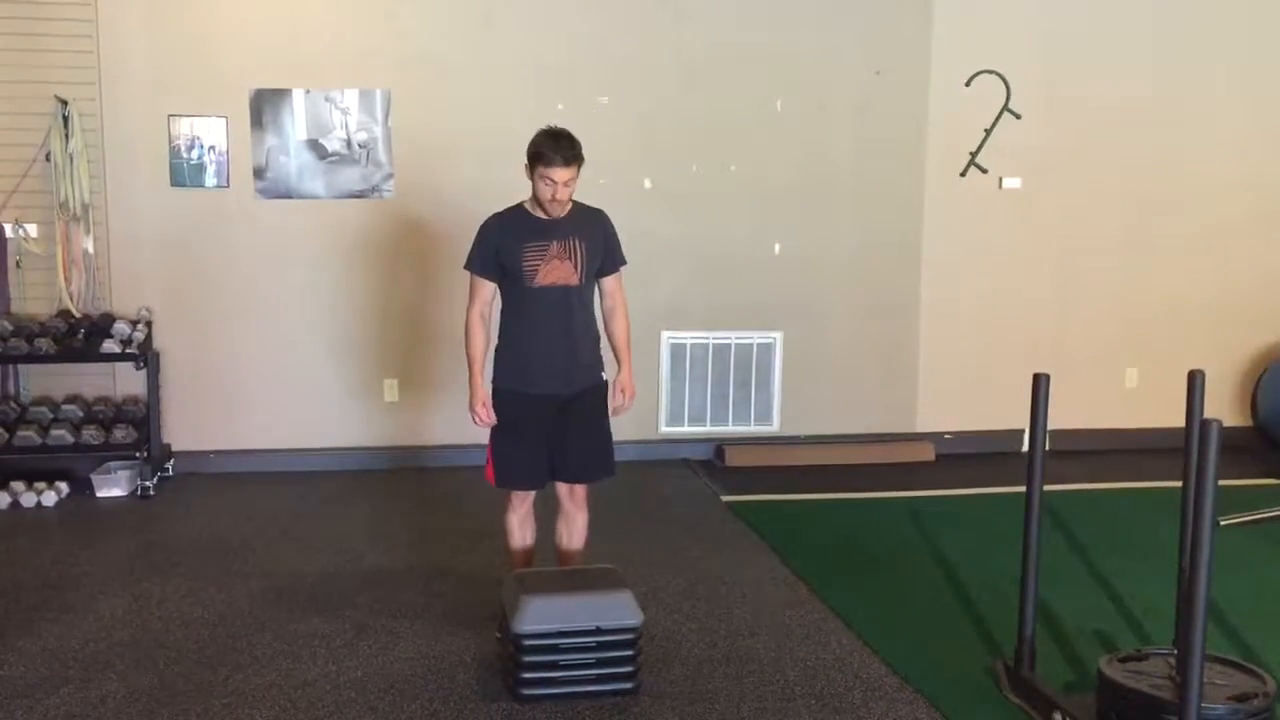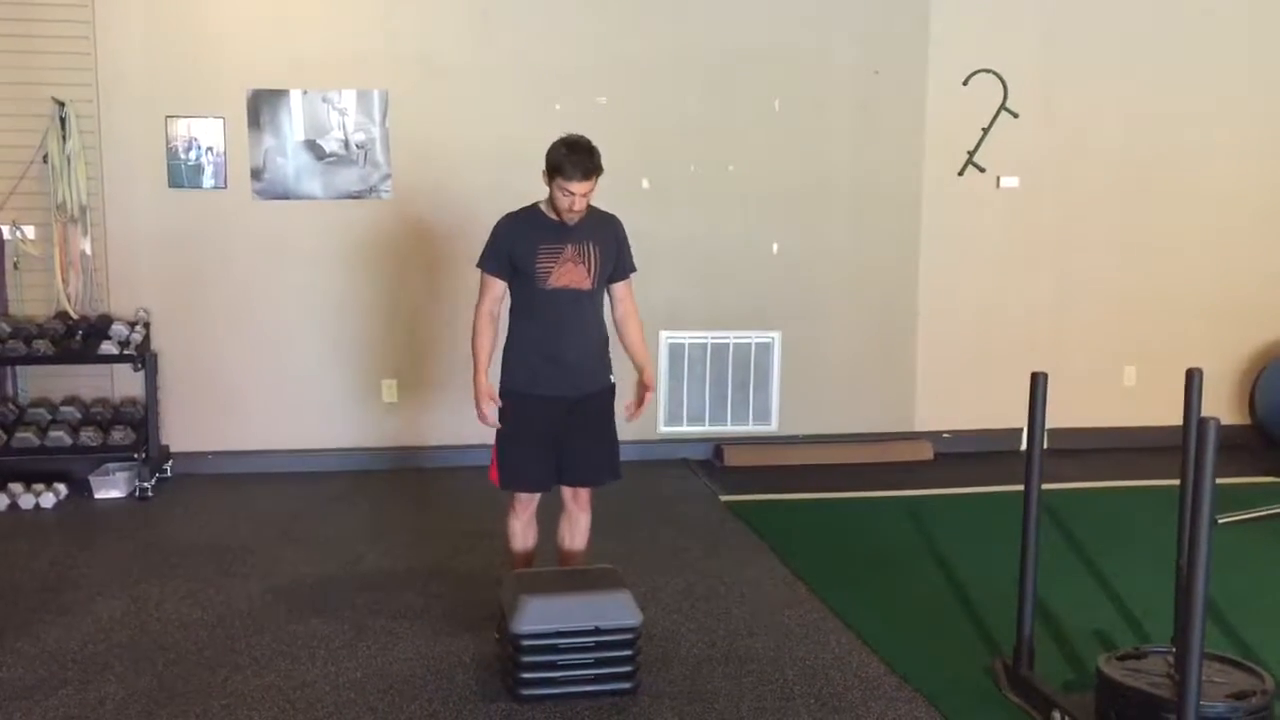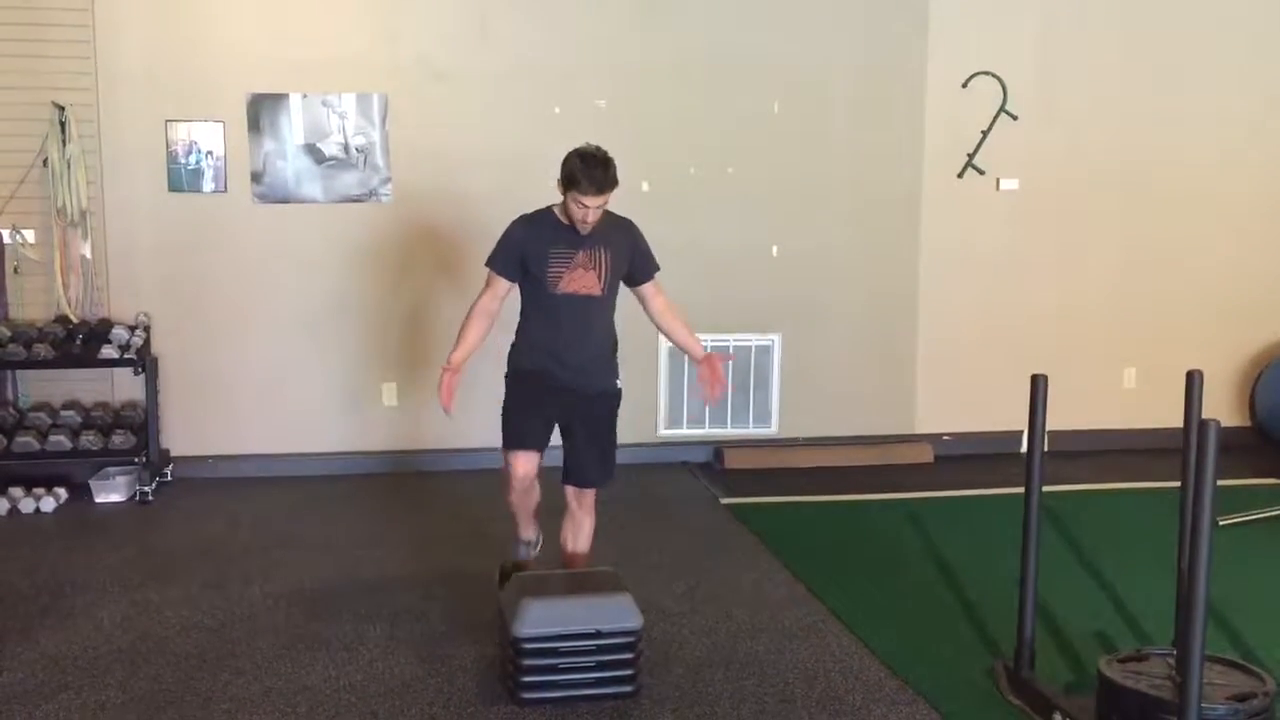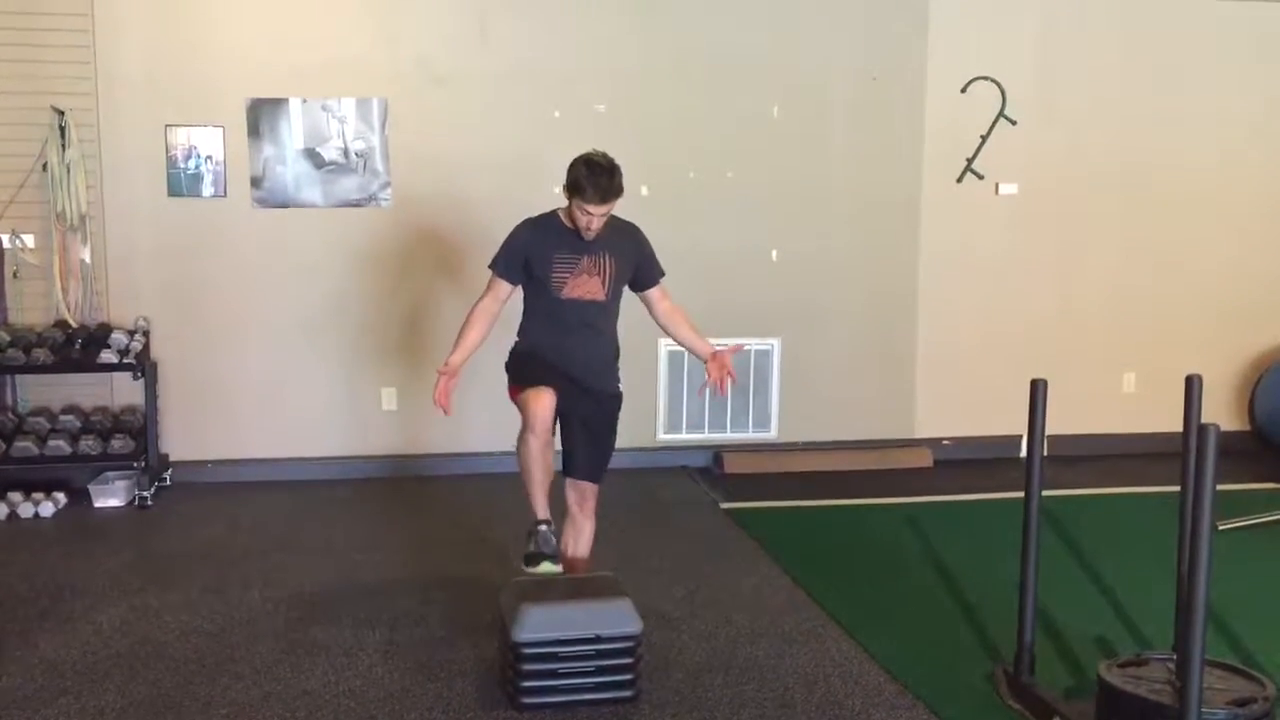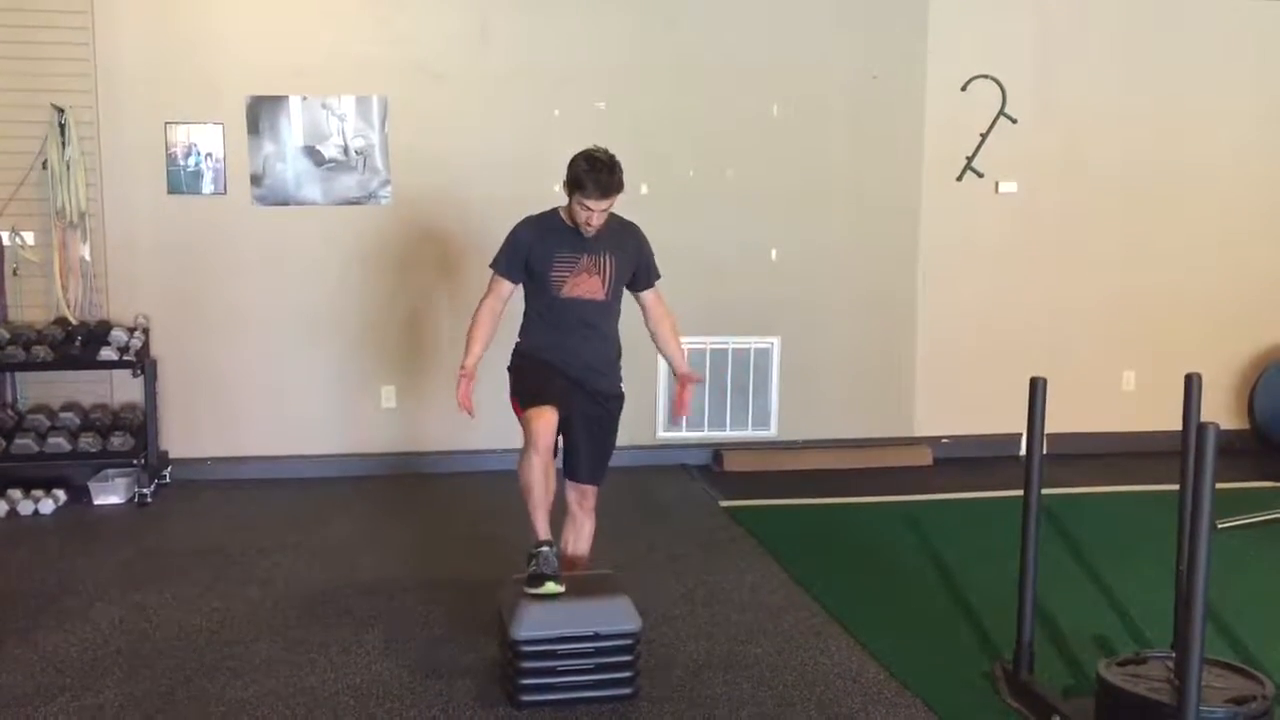
dt=0.3s
person 1, frame 1
left shoulder: (596, 225)
right shoulder: (499, 230)
left elbow: (613, 300)
right elbow: (479, 310)
left wrist: (625, 367)
right wrist: (476, 381)
left hip: (583, 386)
right hip: (518, 388)
left knee: (574, 493)
right knee: (521, 496)
person 1, frame 2
left shoulder: (609, 230)
right shoulder: (513, 230)
left elbow: (622, 305)
right elbow: (488, 308)
left wrist: (644, 371)
right wrist: (481, 378)
left hip: (590, 388)
right hip: (526, 389)
left knee: (579, 495)
right knee: (524, 499)
person 1, frame 3
left shoulder: (624, 235)
right shoulder: (526, 232)
left elbow: (655, 300)
right elbow: (489, 301)
left wrist: (699, 354)
right wrist: (455, 362)
left hip: (597, 385)
right hip: (534, 373)
left knee: (583, 497)
right knee: (521, 471)
right ankle: (525, 542)
person 1, frame 4
left shoulder: (629, 240)
right shoulder: (531, 234)
left elbow: (661, 305)
right elbow: (491, 301)
left wrist: (708, 354)
right wrist: (454, 363)
left hip: (598, 379)
right hip: (538, 359)
left knee: (584, 496)
right knee: (540, 411)
right ankle: (542, 528)
person 1, frame 5
left shoulder: (629, 239)
right shoulder: (531, 233)
left elbow: (653, 307)
right elbow: (494, 301)
left wrist: (682, 370)
right wrist: (469, 366)
left hip: (600, 379)
right hip: (539, 363)
left knee: (583, 498)
right knee: (541, 431)
left ankle: (572, 591)
right ankle: (542, 550)
